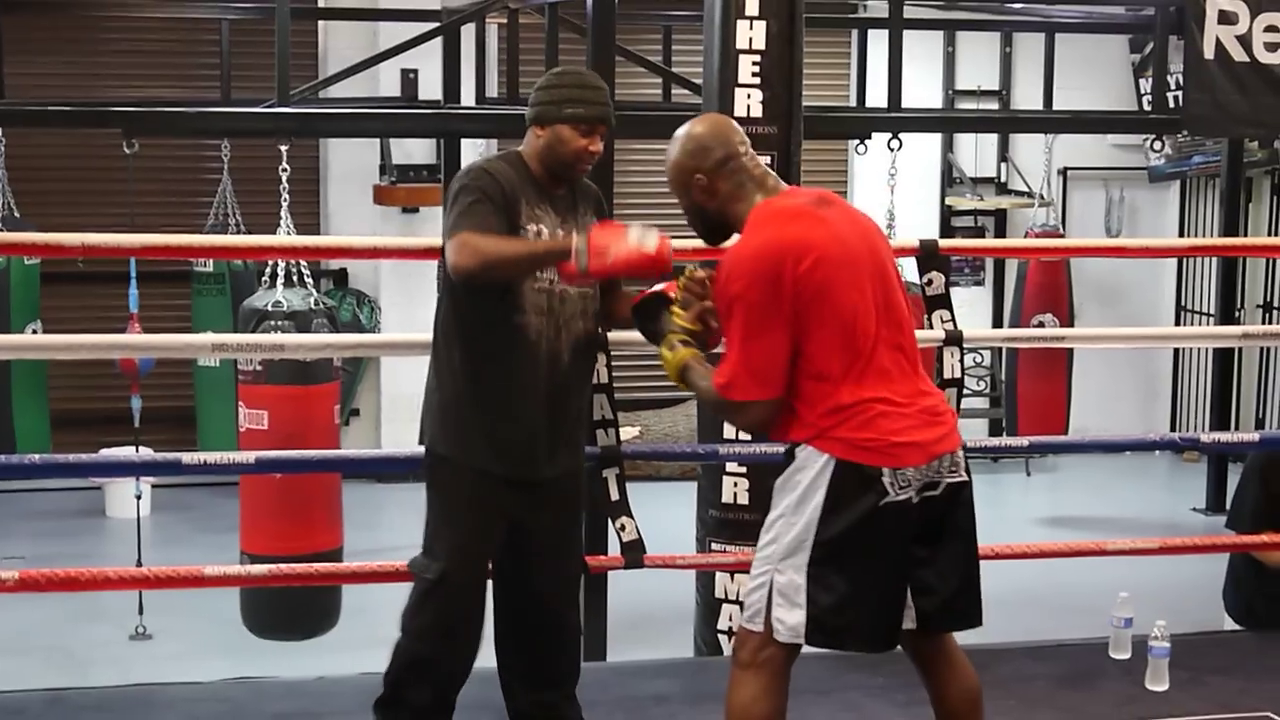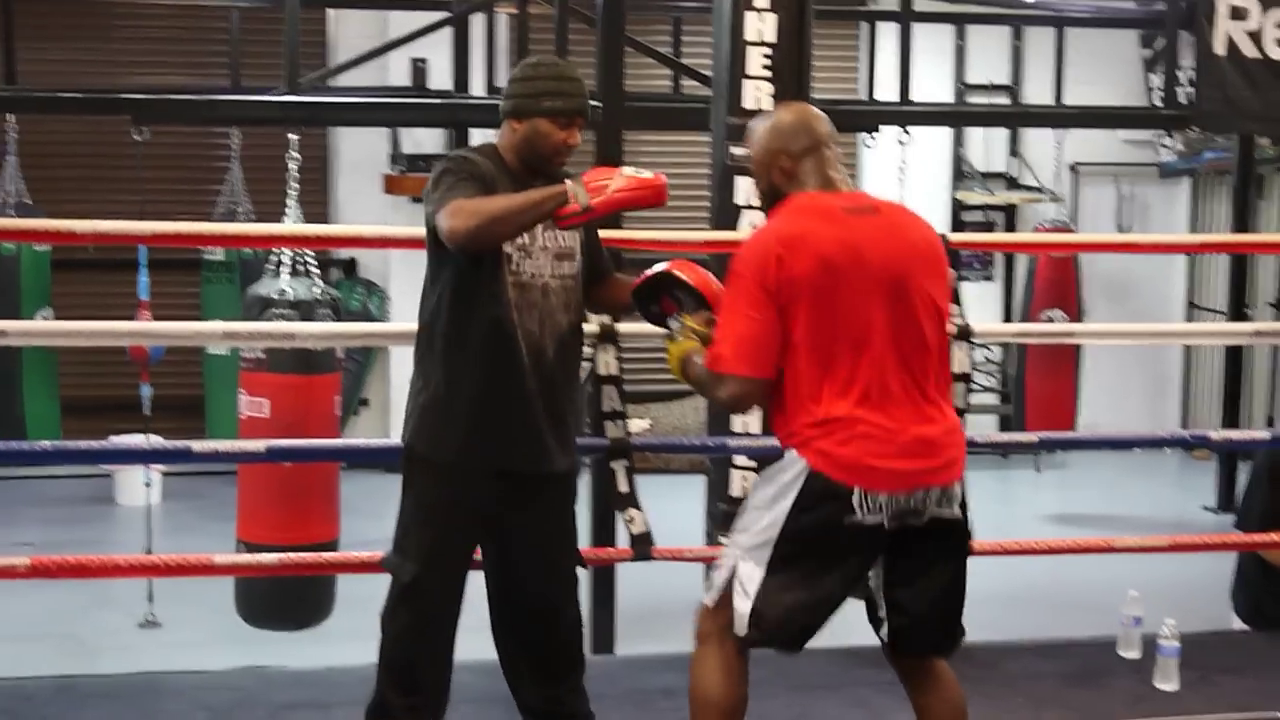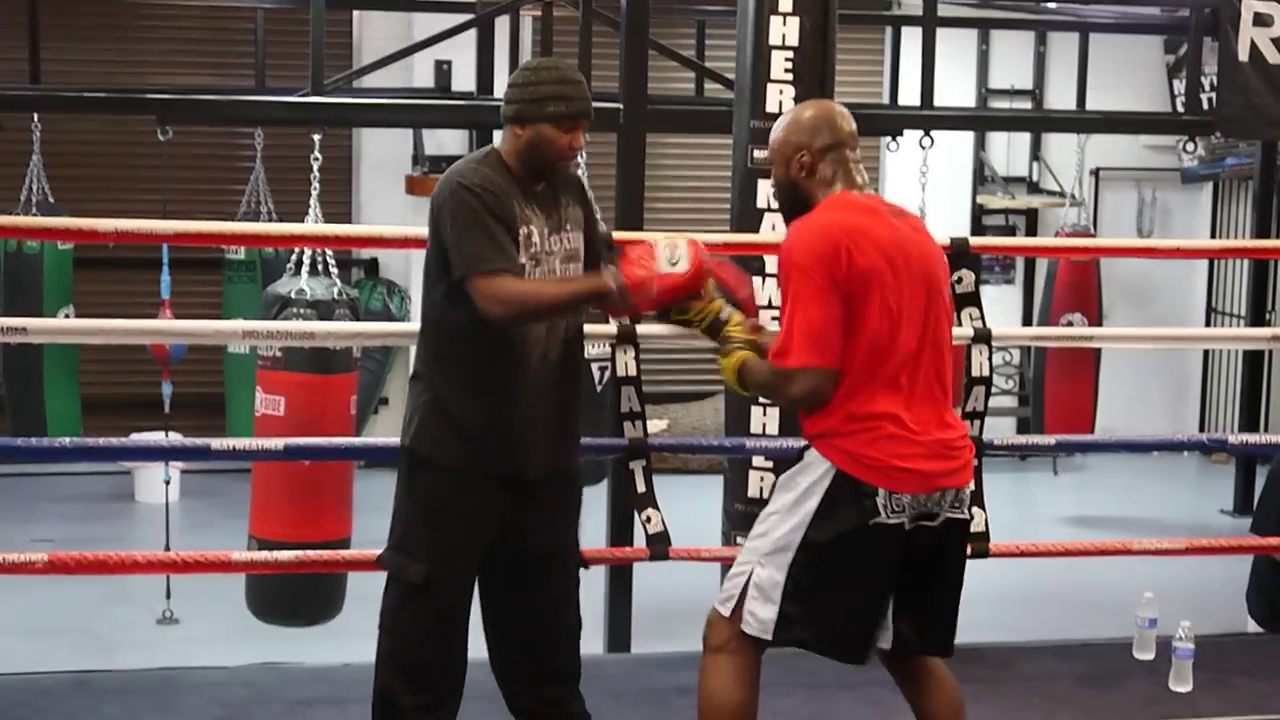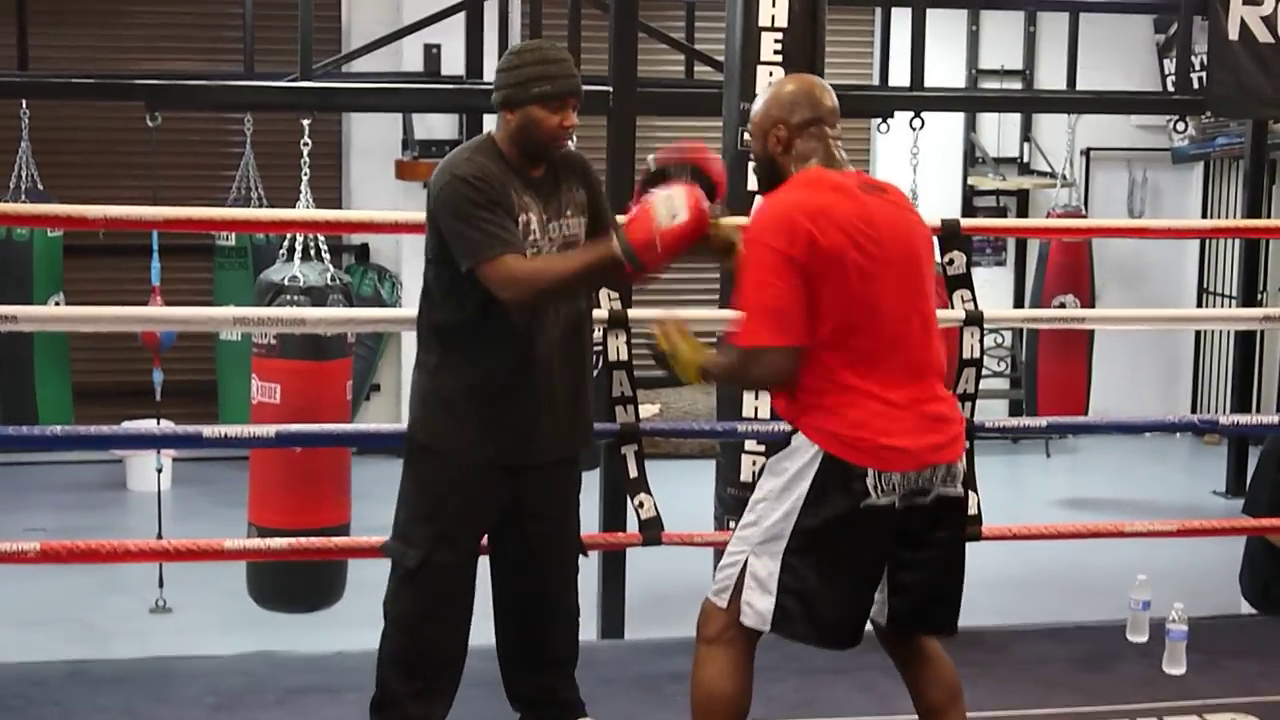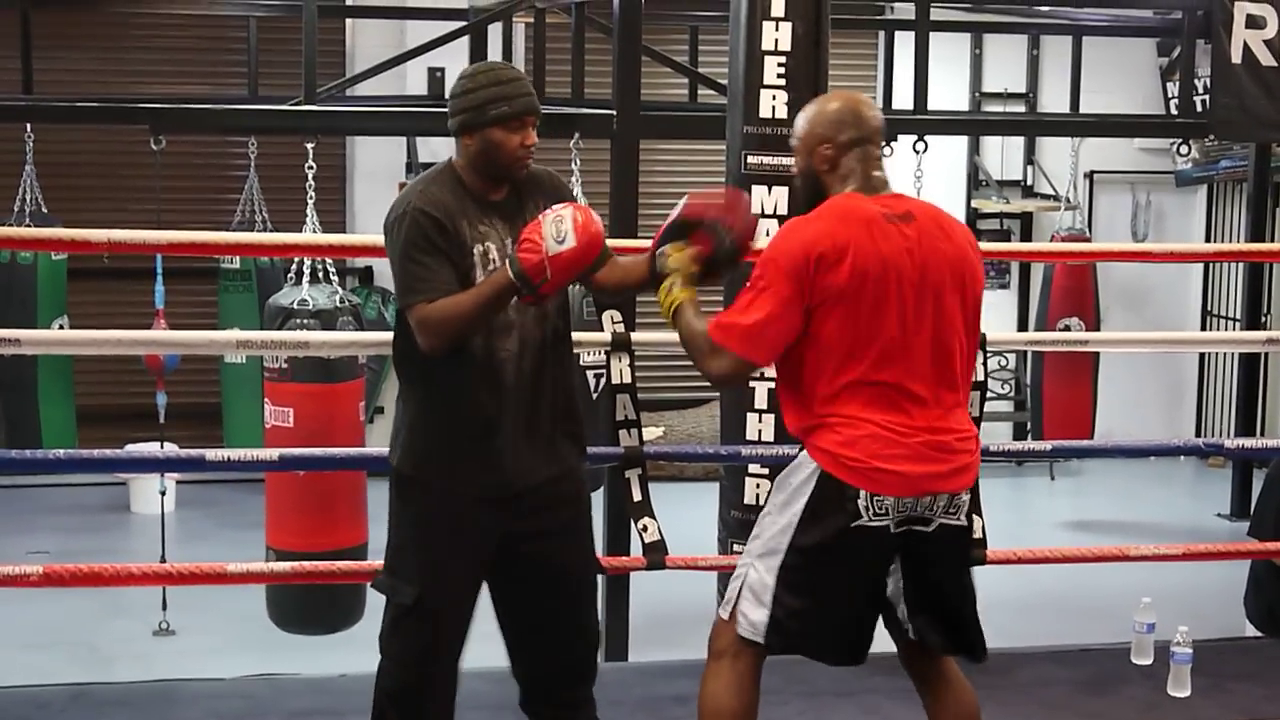
dt=0.4s
person 1, frame 1
left shoulder: (587, 200)
right shoulder: (487, 182)
left elbow: (607, 300)
right elbow: (465, 259)
right wrist: (574, 248)
left hip: (555, 440)
right hip: (473, 438)
left knee: (548, 596)
right knee: (451, 589)
person 1, frame 2
left shoulder: (569, 193)
right shoulder: (465, 172)
left elbow: (597, 288)
right elbow: (462, 227)
right wrist: (568, 195)
left hip: (542, 434)
right hip: (456, 434)
left knee: (546, 591)
right knee: (426, 589)
person 1, frame 3
left shoulder: (568, 189)
right shoulder: (468, 189)
left elbow: (597, 280)
right elbow: (497, 299)
left wrist: (657, 289)
right wrist: (614, 284)
left hip: (545, 437)
right hip: (460, 439)
left knee: (549, 591)
right knee: (434, 593)
person 1, frame 4
left shoulder: (575, 172)
right shoulder: (464, 178)
left elbow: (633, 253)
right elbow: (514, 284)
left wrist: (676, 227)
right wrist: (619, 248)
left hip: (550, 419)
right hip: (466, 422)
left knee: (547, 574)
right knee: (437, 574)
person 1, frame 5
left shoulder: (545, 189)
right shoulder: (423, 211)
left elbow: (600, 271)
right elbow: (431, 330)
left wrist: (664, 265)
right wrist: (512, 279)
left hip: (544, 450)
right hip: (446, 457)
left knee: (560, 606)
right knee: (426, 613)
person 2, frame 1
left shoulder: (753, 256)
right shoulder: (840, 213)
left elbow: (754, 411)
left wrist: (681, 353)
right wrist: (727, 315)
left hip: (852, 465)
right hip: (934, 450)
left knee: (759, 650)
right knee: (931, 638)
person 2, frame 2
left shoulder: (772, 246)
right shoulder: (919, 233)
left elbow: (735, 391)
left wrist: (684, 346)
left hip: (838, 477)
right hip: (933, 473)
left knee: (720, 631)
right knee: (918, 653)
person 2, frame 3
left shoulder: (817, 235)
right shoulder: (915, 232)
left elbow: (808, 385)
left wrist: (738, 362)
right wrist: (772, 344)
left hip: (860, 474)
right hip: (943, 474)
left knee: (730, 639)
right knee: (912, 650)
person 2, frame 4
left shoulder: (783, 215)
right shoulder: (897, 205)
left elbow: (772, 364)
left wrist: (691, 360)
right wrist: (742, 245)
left hip: (846, 456)
right hip: (935, 452)
left knee: (725, 627)
right knee: (909, 632)
person 2, frame 5
left shoulder: (808, 240)
right shoulder: (955, 235)
left elbow: (722, 361)
left wrist: (676, 291)
left hip: (848, 478)
right hip: (946, 478)
left knee: (734, 646)
right knee: (931, 655)
